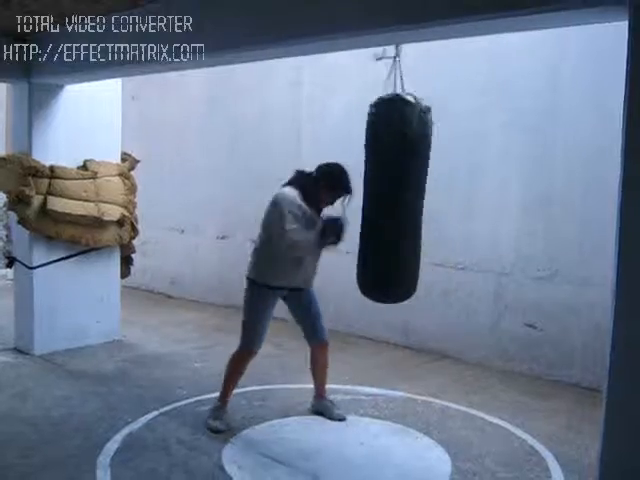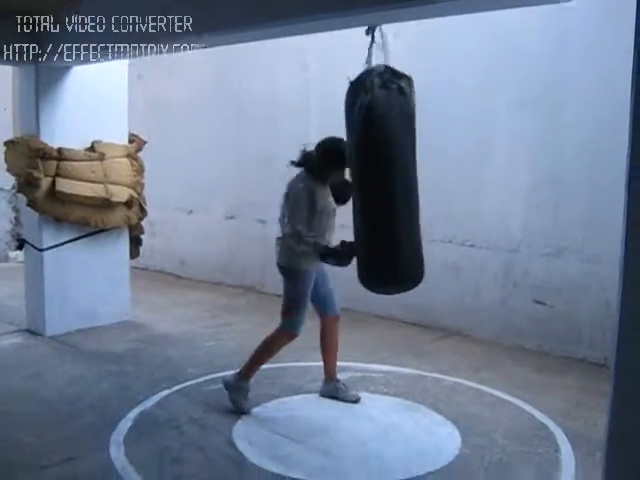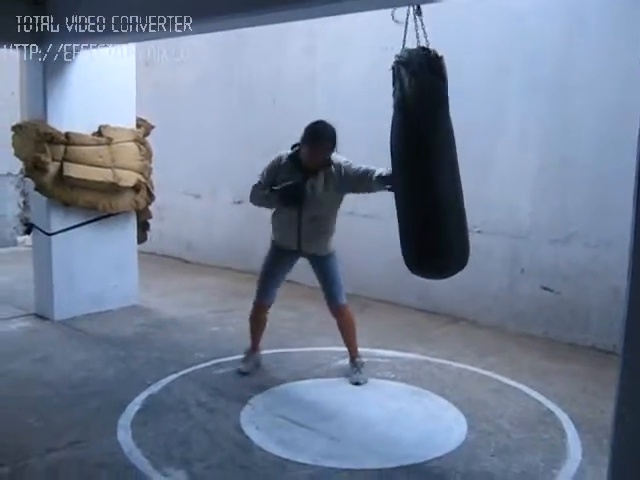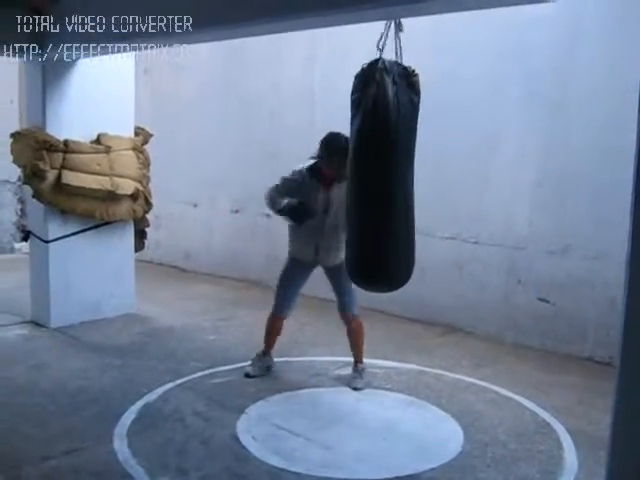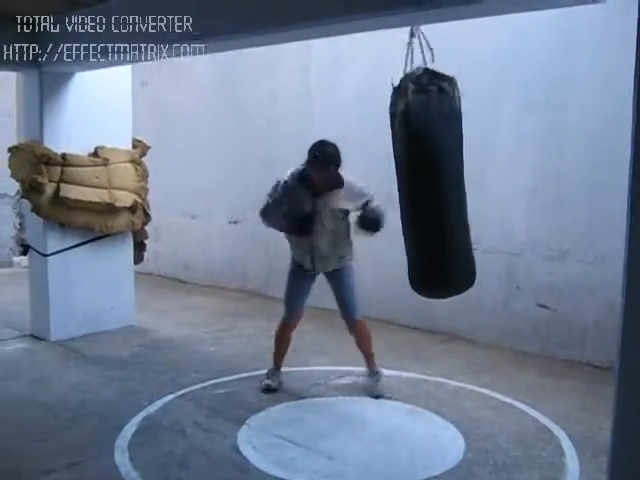
dt=1s
person 1, frame 1
left shoulder: (305, 202)
right shoulder: (287, 199)
right elbow: (292, 242)
left wrist: (327, 230)
right wrist: (323, 236)
left hip: (298, 283)
right hip: (265, 282)
left knee: (320, 342)
right knee: (249, 348)
left ankle: (320, 399)
right ankle: (219, 407)
person 1, frame 2
left shoulder: (315, 181)
right shoulder: (305, 186)
right elbow: (298, 235)
left wrist: (342, 193)
right wrist: (329, 252)
left hip: (311, 261)
right hip: (298, 263)
left knee: (332, 318)
right knee: (289, 330)
left ankle: (331, 382)
right ankle: (240, 380)
person 1, frame 3
left shoulder: (339, 170)
right shoulder: (282, 163)
left elbow: (369, 176)
right elbow: (256, 195)
left wrist: (387, 178)
right wrist: (278, 197)
left hip: (320, 247)
right hip: (284, 243)
left knee: (338, 305)
right knee: (261, 302)
left ankle: (355, 360)
right ankle: (253, 352)
person 1, frame 4
left shoulder: (349, 182)
right shoulder: (302, 177)
right elbow: (273, 196)
right wrist: (287, 207)
left hip: (337, 256)
right hip: (302, 254)
left knee: (350, 315)
right knee: (280, 310)
left ankle: (358, 367)
right ankle: (265, 357)
person 1, frame 5
left shoulder: (347, 188)
right shoulder: (291, 183)
left elbow: (368, 203)
right elbow: (267, 213)
left wrist: (373, 214)
right wrist: (290, 223)
left hip: (338, 261)
right hip: (303, 261)
left knee: (354, 321)
right knee: (290, 319)
left ankle: (373, 371)
right ankle: (275, 371)
